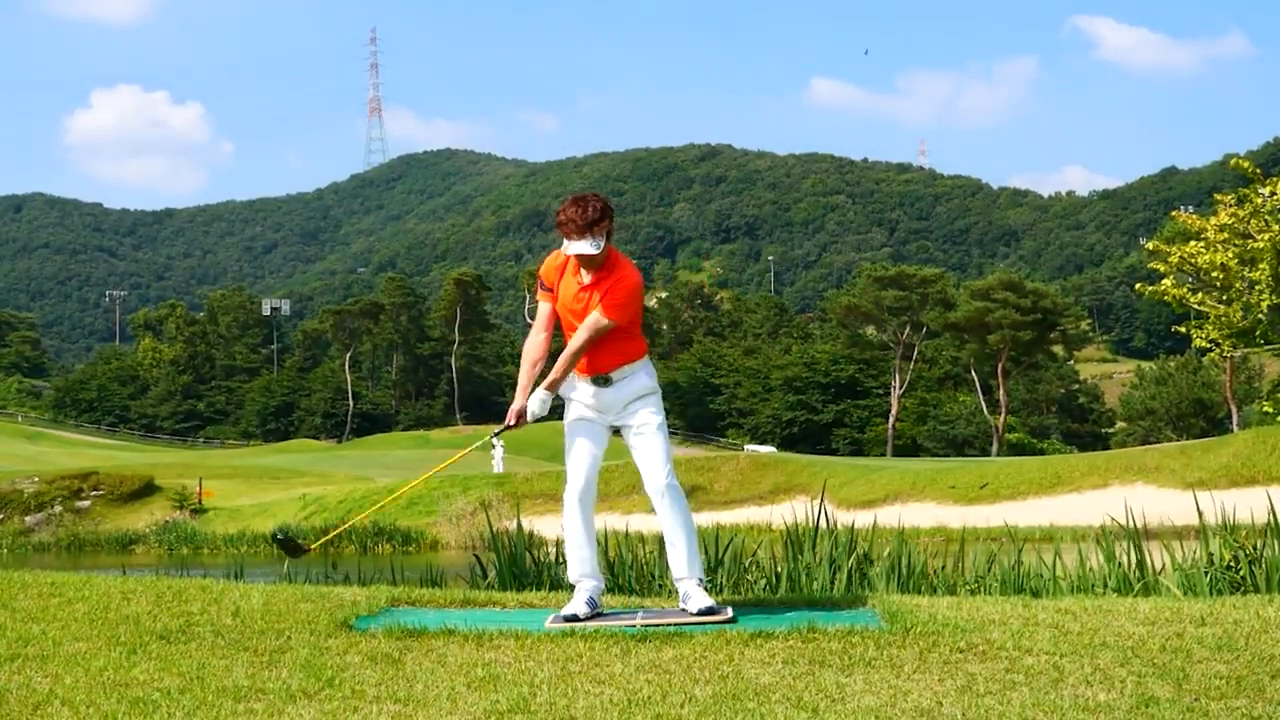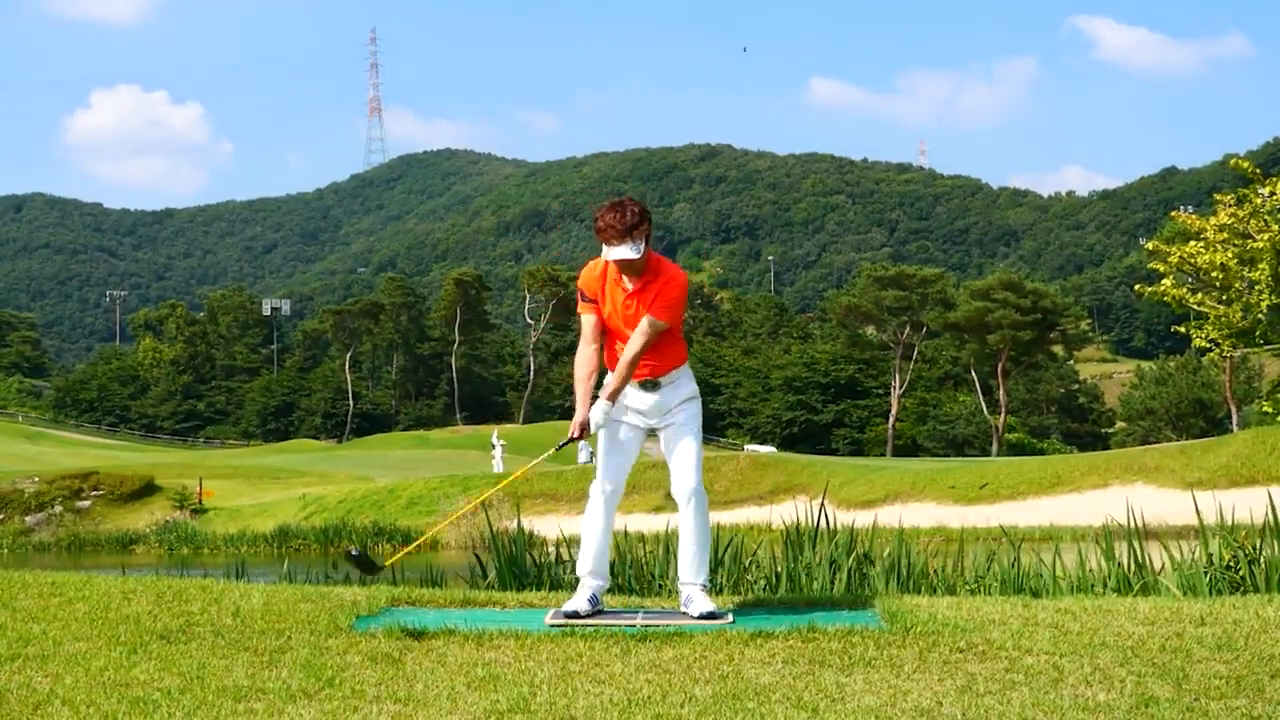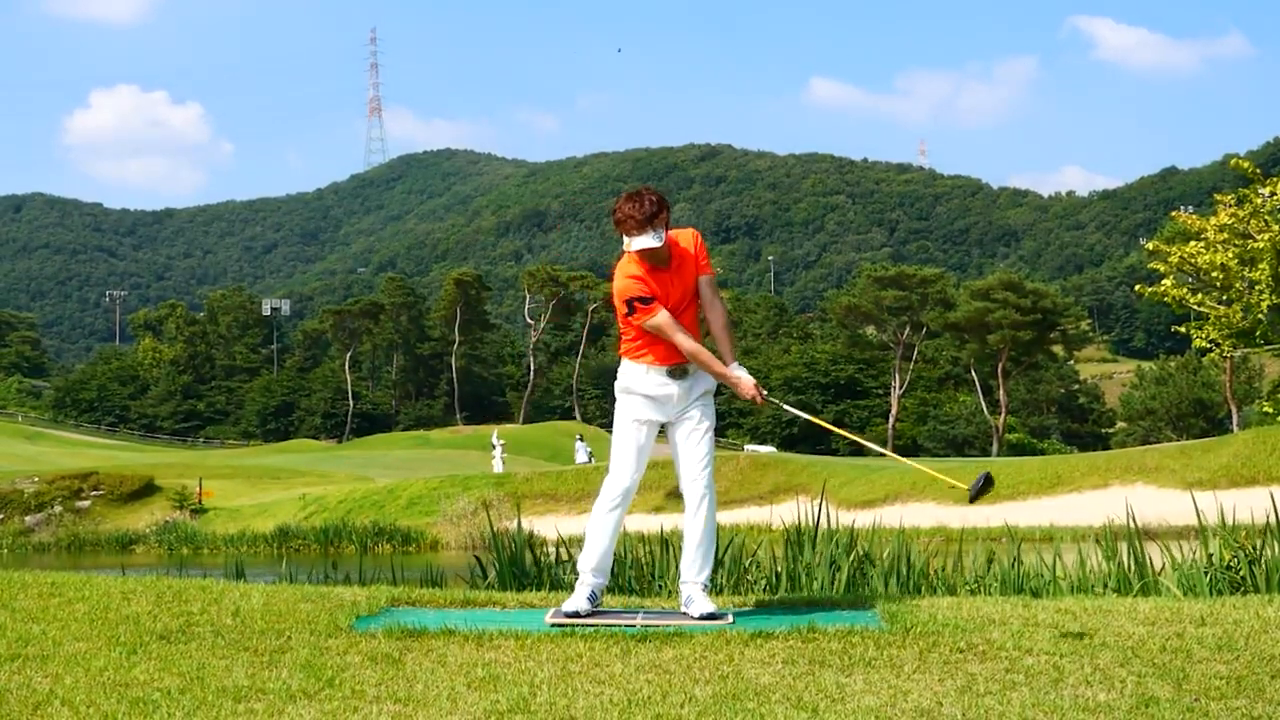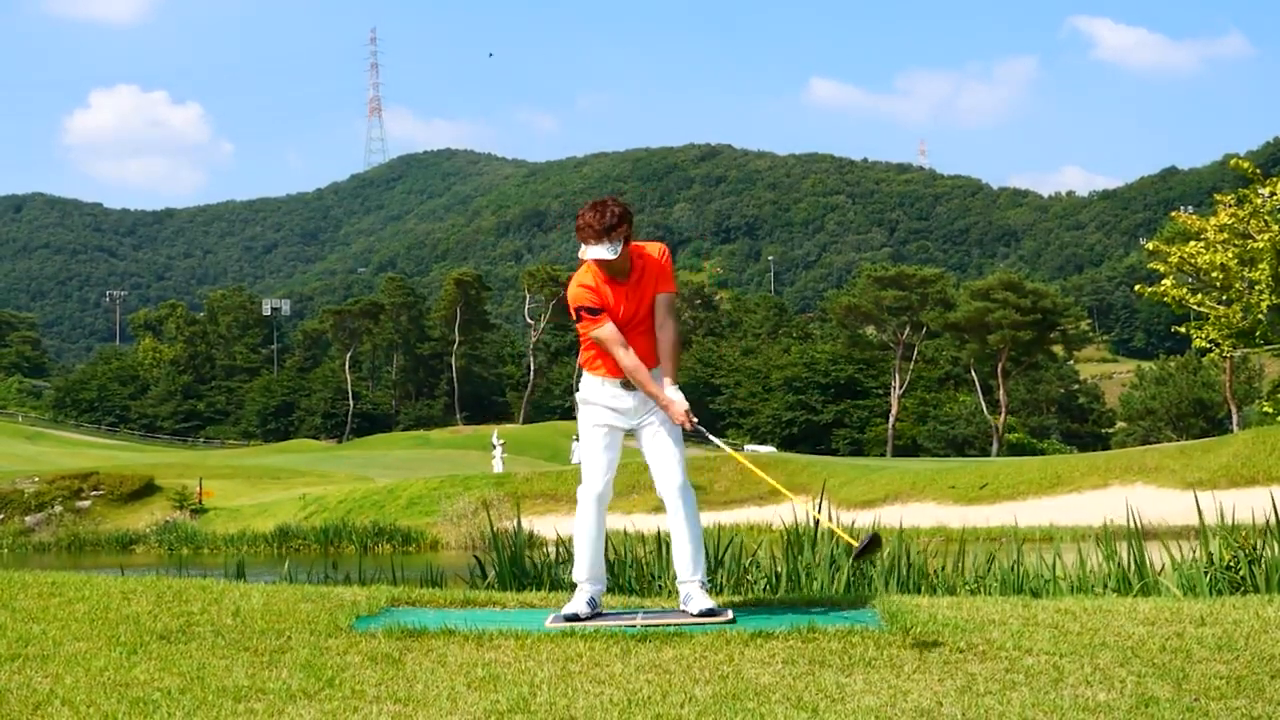
dt=0.5s
person 1, frame 1
left shoulder: (628, 279)
right shoulder: (554, 267)
left elbow: (582, 338)
right elbow: (541, 332)
left wrist: (546, 391)
right wrist: (521, 395)
left hip: (632, 383)
right hip: (580, 388)
left knee: (661, 481)
right knee: (578, 489)
left ankle: (689, 583)
right ankle: (587, 588)
person 1, frame 2
left shoulder: (672, 281)
right shoulder: (592, 277)
left elbow: (638, 348)
right elbow: (590, 344)
left wrist: (604, 401)
right wrist: (582, 406)
left hip: (673, 387)
right hip: (621, 392)
left knee: (688, 488)
right knee: (604, 487)
left ankle: (693, 588)
right ankle: (591, 586)
person 1, frame 3
left shoulder: (691, 243)
right shoulder: (627, 280)
left elbow: (712, 305)
right elbow: (679, 339)
left wrist: (735, 367)
right wrist: (732, 379)
left hip: (694, 380)
right hip: (642, 383)
left knee: (700, 488)
right knee: (620, 484)
left ankle: (694, 589)
right ankle: (589, 583)
person 1, frame 4
left shoulder: (658, 258)
right shoulder: (582, 287)
left elbow: (665, 325)
right elbow: (620, 354)
left wrist: (672, 388)
right wrist: (666, 403)
left hip: (654, 386)
right hip: (602, 391)
left knee: (676, 486)
right knee: (593, 491)
left ankle: (692, 586)
right ankle: (588, 589)
